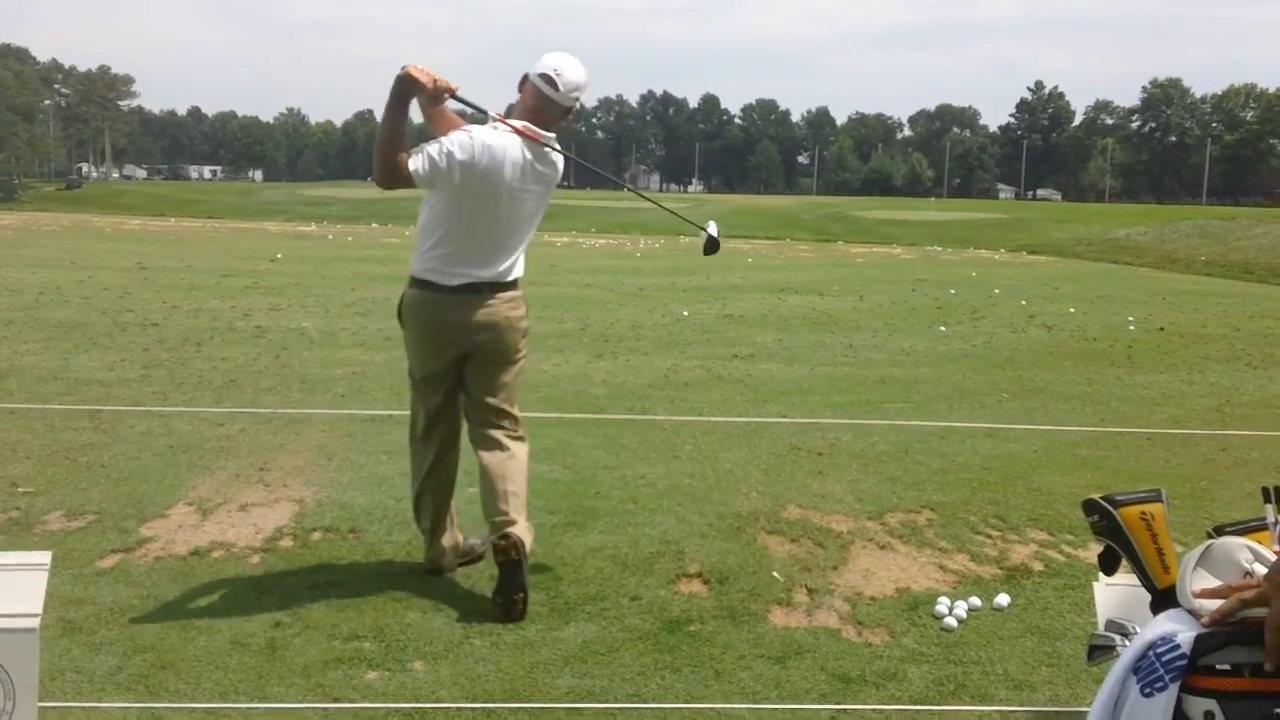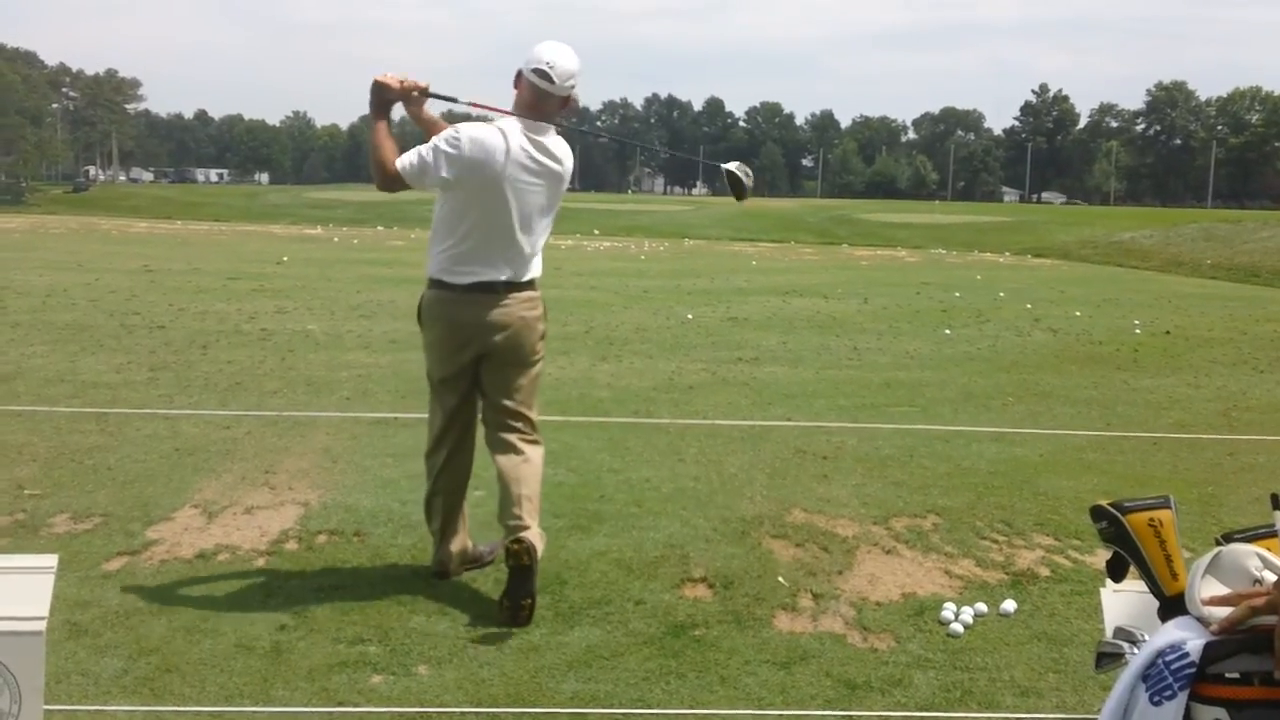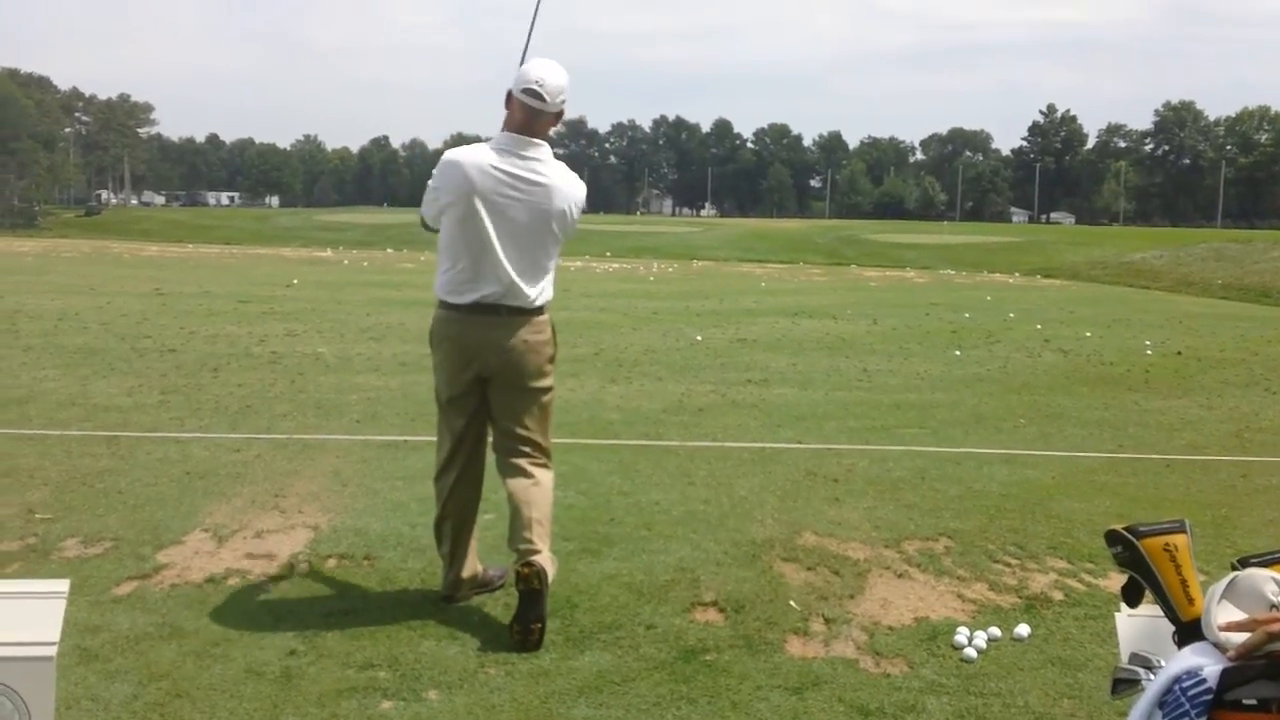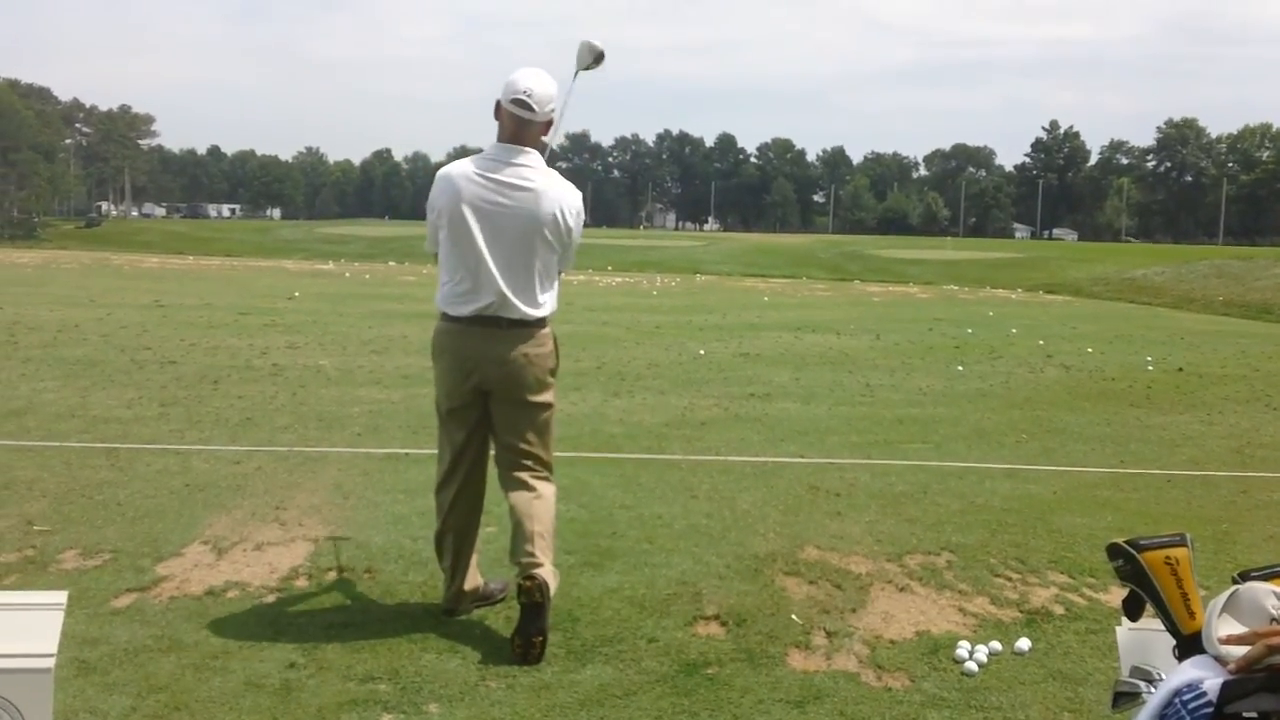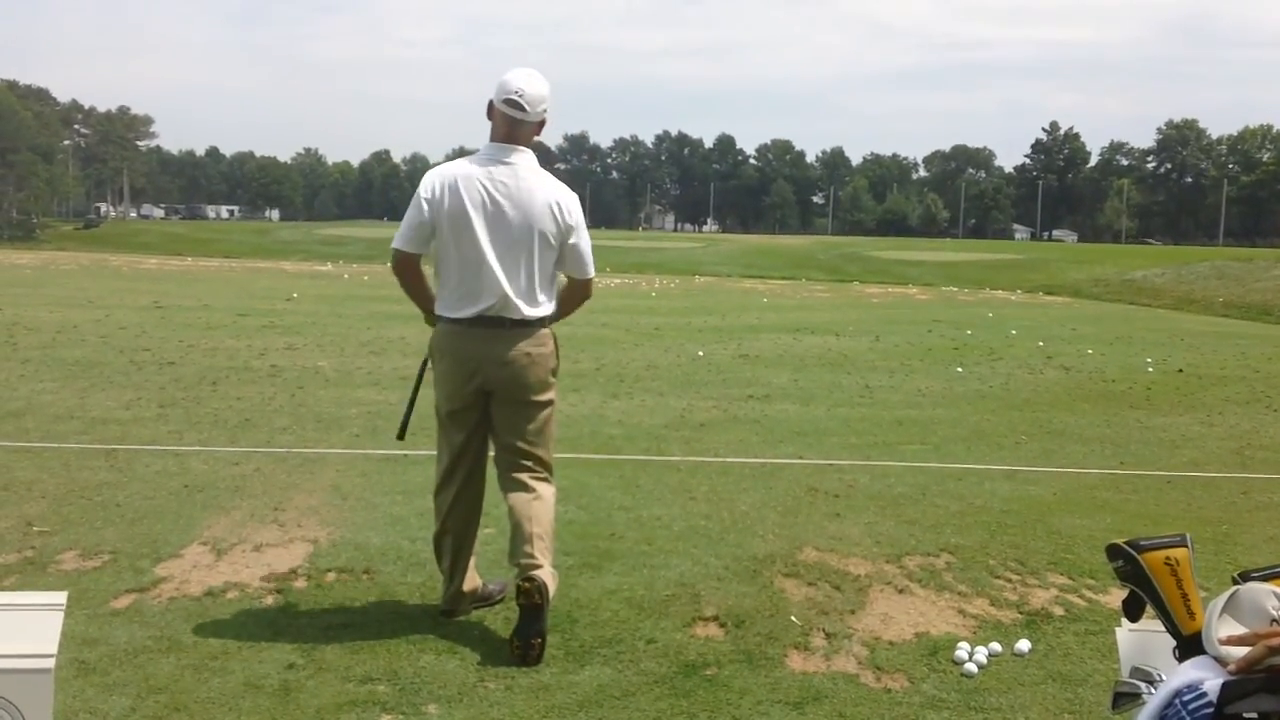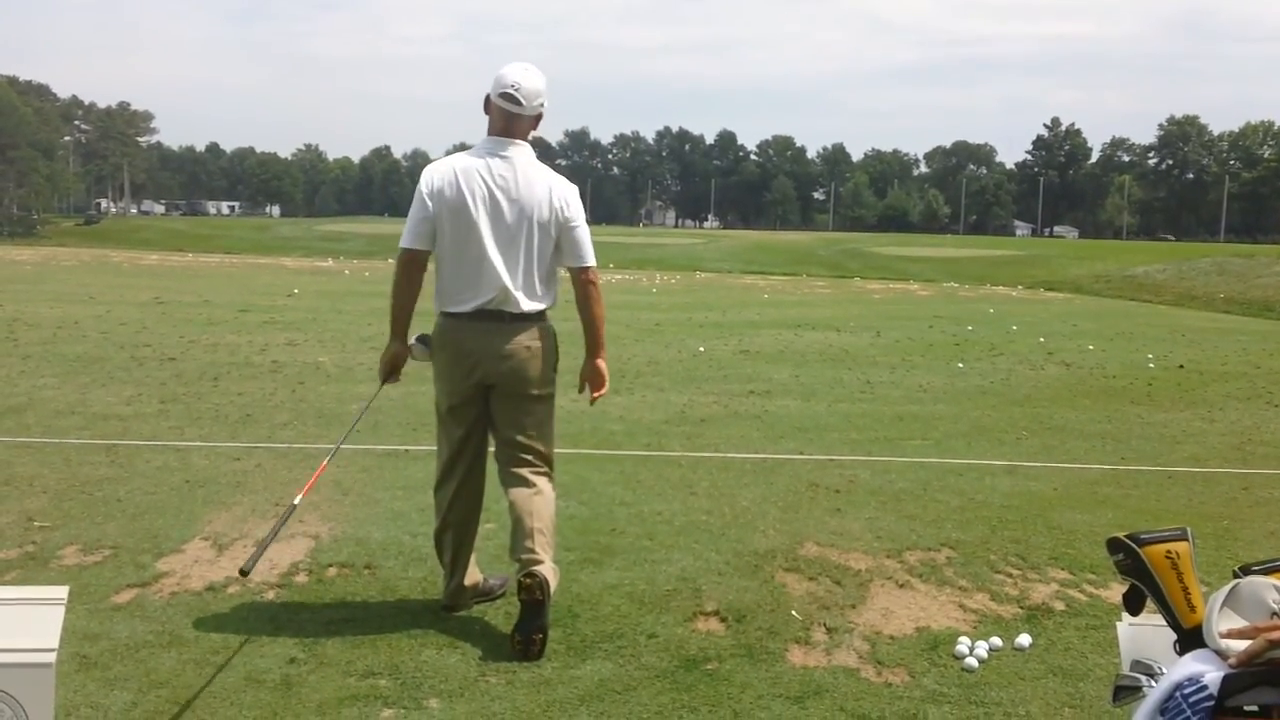
dt=0.4s
person 1, frame 1
left shoulder: (478, 146)
right shoulder: (550, 163)
left elbow: (389, 175)
left wrist: (400, 98)
right wrist: (433, 101)
left hip: (431, 304)
right hip: (498, 309)
left knee: (433, 430)
right knee: (499, 427)
left ankle: (441, 544)
right ankle: (511, 537)
person 1, frame 2
left shoulder: (475, 141)
right shoulder: (561, 158)
left elbow: (387, 176)
left wrist: (382, 110)
right wrist: (421, 115)
left hip: (450, 305)
right hip: (517, 309)
left knee: (448, 432)
right knee: (515, 431)
left ankle: (450, 548)
right ankle: (523, 541)
person 1, frame 3
left shoulder: (457, 164)
right shoulder: (570, 188)
left elbow: (430, 219)
left hip: (457, 326)
right hip: (524, 332)
left knee: (457, 454)
right knee: (526, 455)
left ankle: (459, 572)
right ankle: (533, 565)
person 1, frame 4
left shoulder: (451, 180)
right shoulder: (565, 196)
left elbow: (440, 256)
right elbow: (554, 273)
left hip: (458, 339)
right hip: (526, 345)
left knee: (458, 469)
right knee: (528, 469)
left ankle: (460, 586)
right ankle: (535, 580)
person 1, frame 5
left shoulder: (442, 180)
right shoulder: (559, 196)
left elbow: (402, 260)
right elbow: (581, 287)
left hip: (458, 342)
right hip: (527, 346)
left knee: (457, 471)
right knee: (528, 470)
left ankle: (459, 587)
right ankle: (535, 580)
person 1, frame 6
left shoulder: (441, 176)
right shoulder: (557, 188)
left elbow: (411, 261)
right elbow: (585, 277)
left wrist: (398, 340)
right wrist: (596, 353)
left hip: (457, 337)
right hip: (525, 340)
left knee: (457, 468)
right knee: (528, 466)
left ankle: (459, 582)
right ankle: (536, 575)
